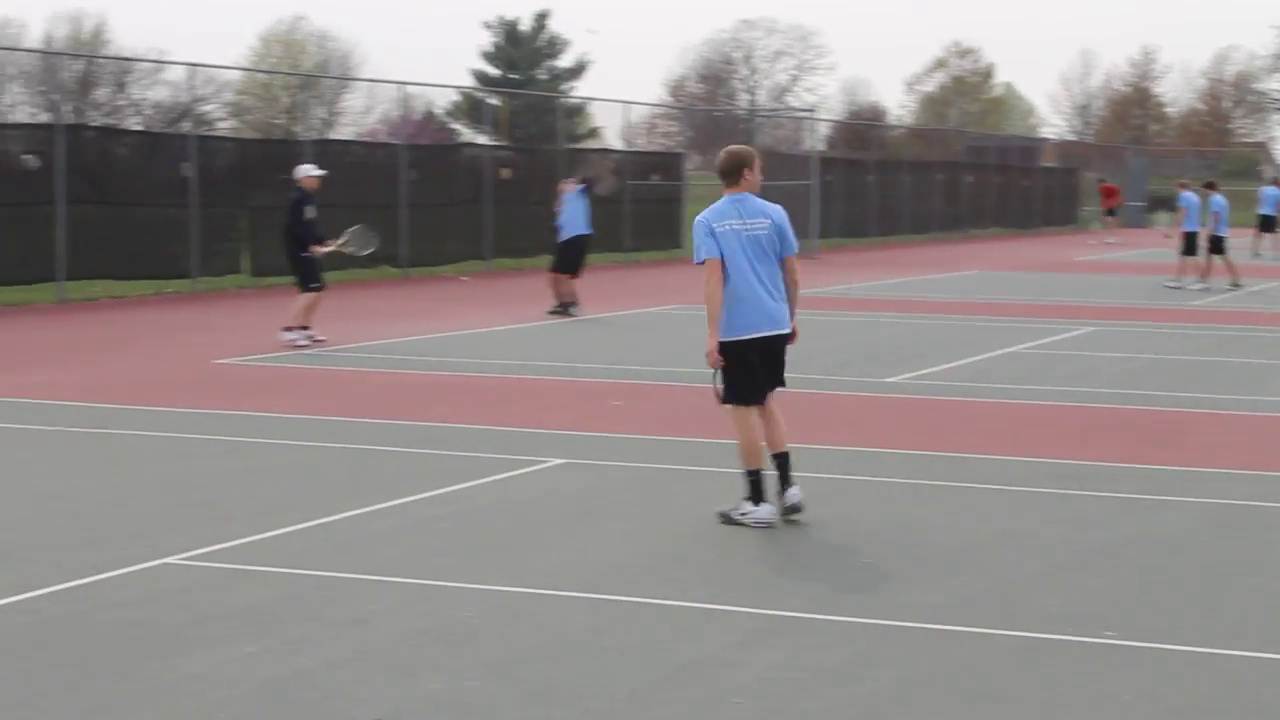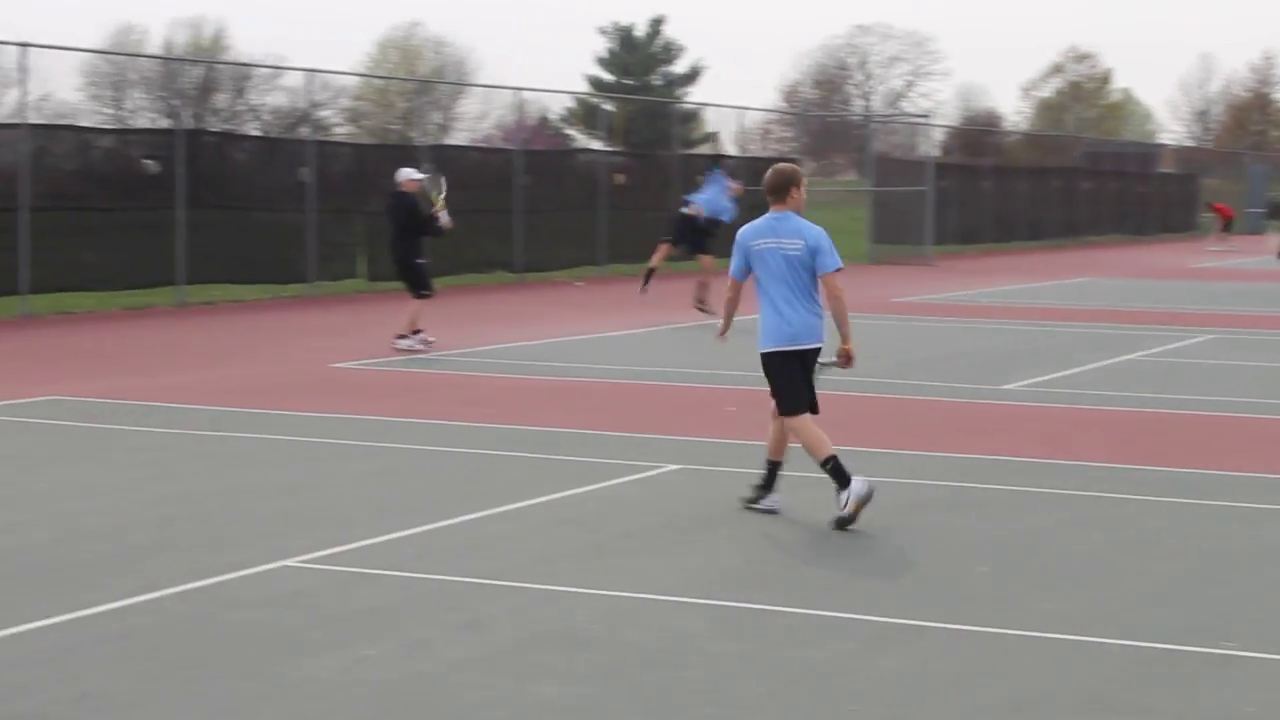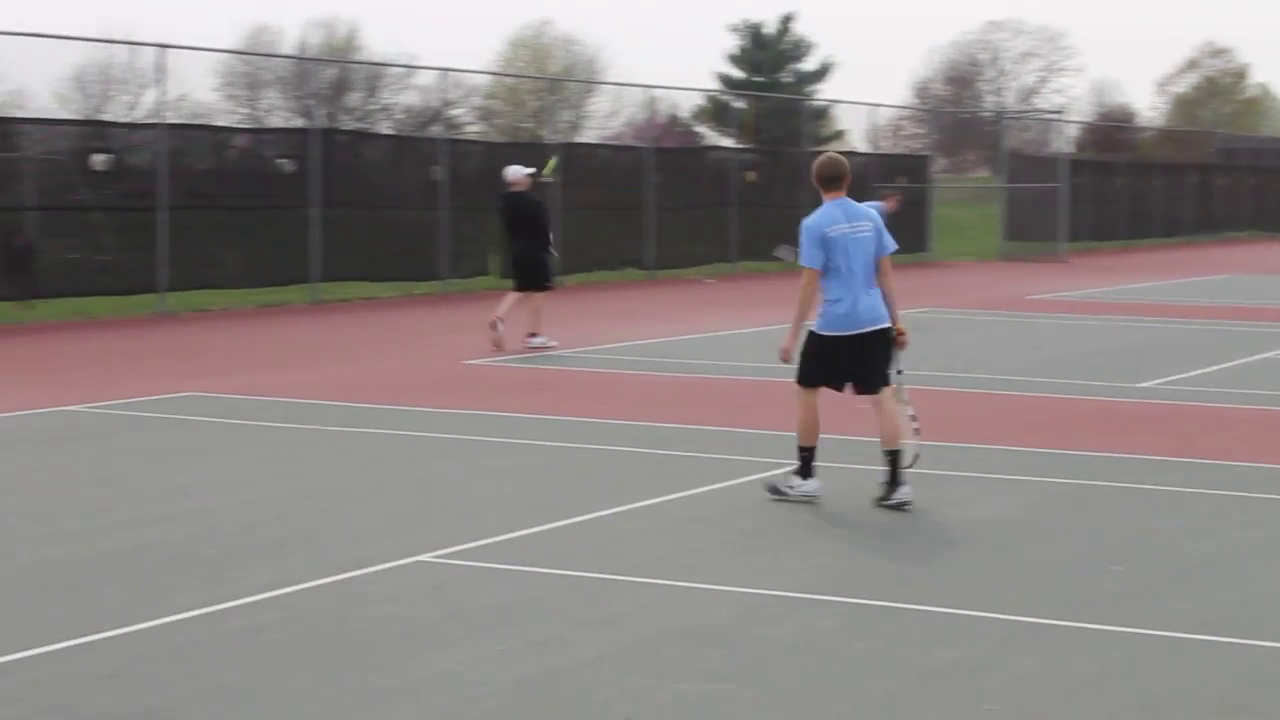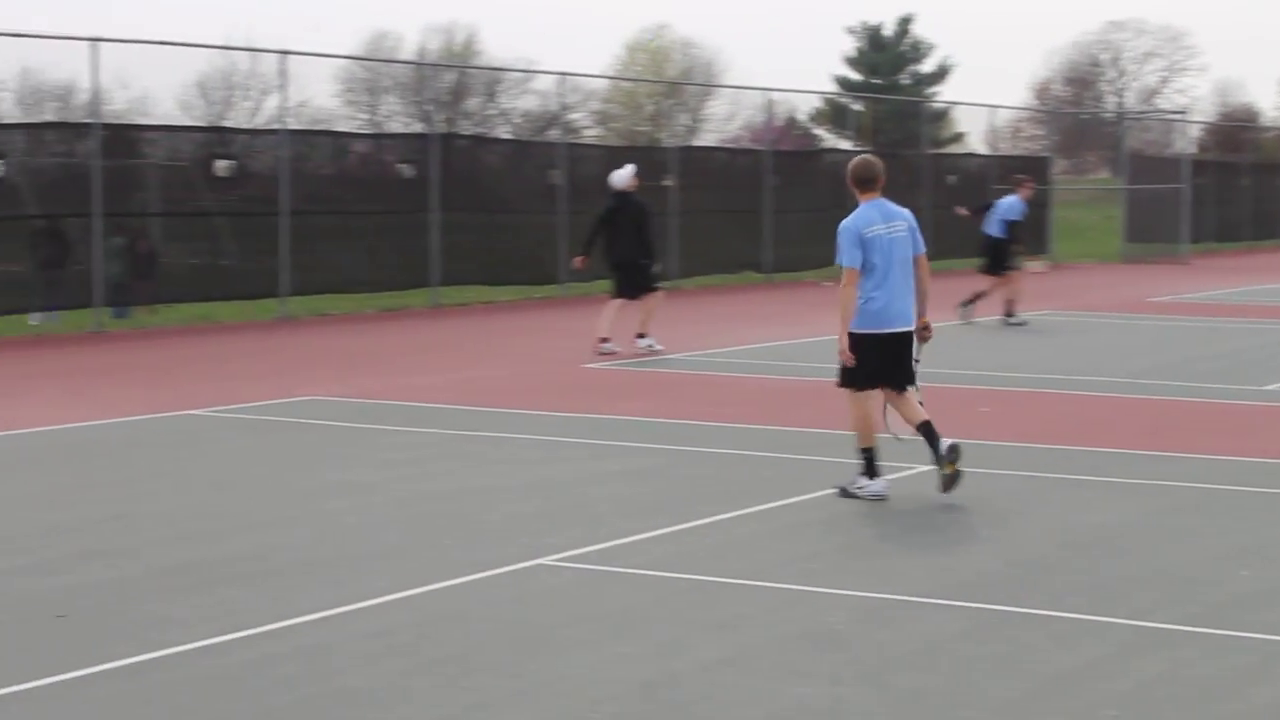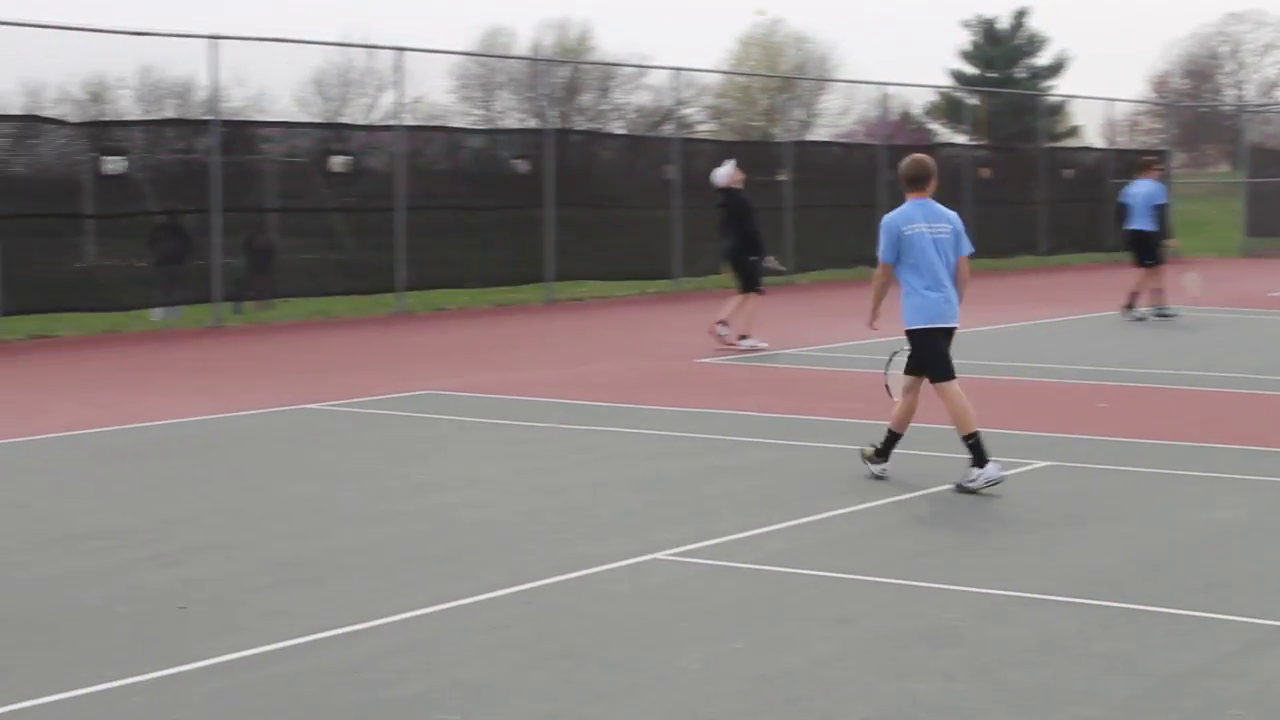
dt=0.3s
person 1, frame 1
left shoulder: (707, 220)
right shoulder: (774, 214)
left elbow: (713, 281)
right elbow: (792, 275)
left wrist: (712, 336)
right wrist: (789, 319)
left hip: (736, 330)
right hip: (774, 325)
left knee: (743, 410)
right knee: (766, 404)
left ankle: (757, 502)
right ankle: (787, 486)
person 1, frame 2
left shoulder: (747, 235)
right shoulder: (814, 235)
left elbow: (734, 291)
right elbow: (834, 293)
left wrist: (726, 323)
right wrist: (846, 342)
left hip: (776, 341)
right hip: (809, 338)
left knee: (797, 419)
right knee: (784, 409)
left ankle: (848, 484)
right ankle: (765, 491)
person 1, frame 3
left shoulder: (814, 224)
right shoulder: (871, 217)
left elbow: (810, 284)
right elbow: (885, 274)
left wrist: (792, 335)
right wrist: (895, 322)
left hip: (836, 325)
right hip: (875, 322)
left knee: (807, 393)
right knee: (881, 397)
left ankle: (804, 477)
right ankle: (896, 483)
person 1, frame 4
left shoulder: (851, 226)
right shoulder: (905, 217)
left elbow: (849, 284)
right elbow: (922, 270)
left wrist: (843, 337)
right wrist: (922, 317)
left hip: (868, 324)
right hip: (903, 322)
left knee: (860, 395)
right knee: (897, 395)
left ankle: (871, 477)
right ankle: (940, 449)
person 1, frame 5
left shoulder: (893, 221)
right shoulder: (951, 219)
left elbow: (883, 275)
right elbow: (963, 272)
left wrist: (873, 310)
left hip: (921, 317)
right hip: (945, 315)
left knee: (947, 388)
right knee: (912, 381)
left ankle: (983, 463)
right ankle: (882, 455)
